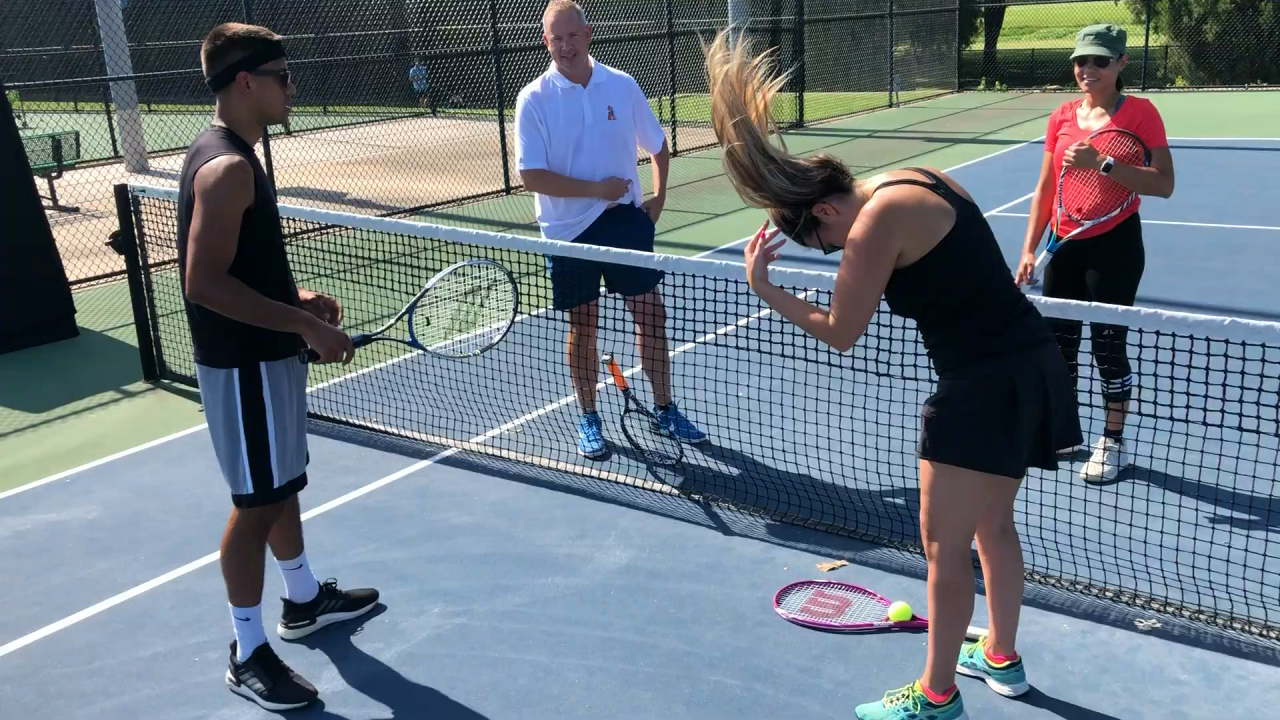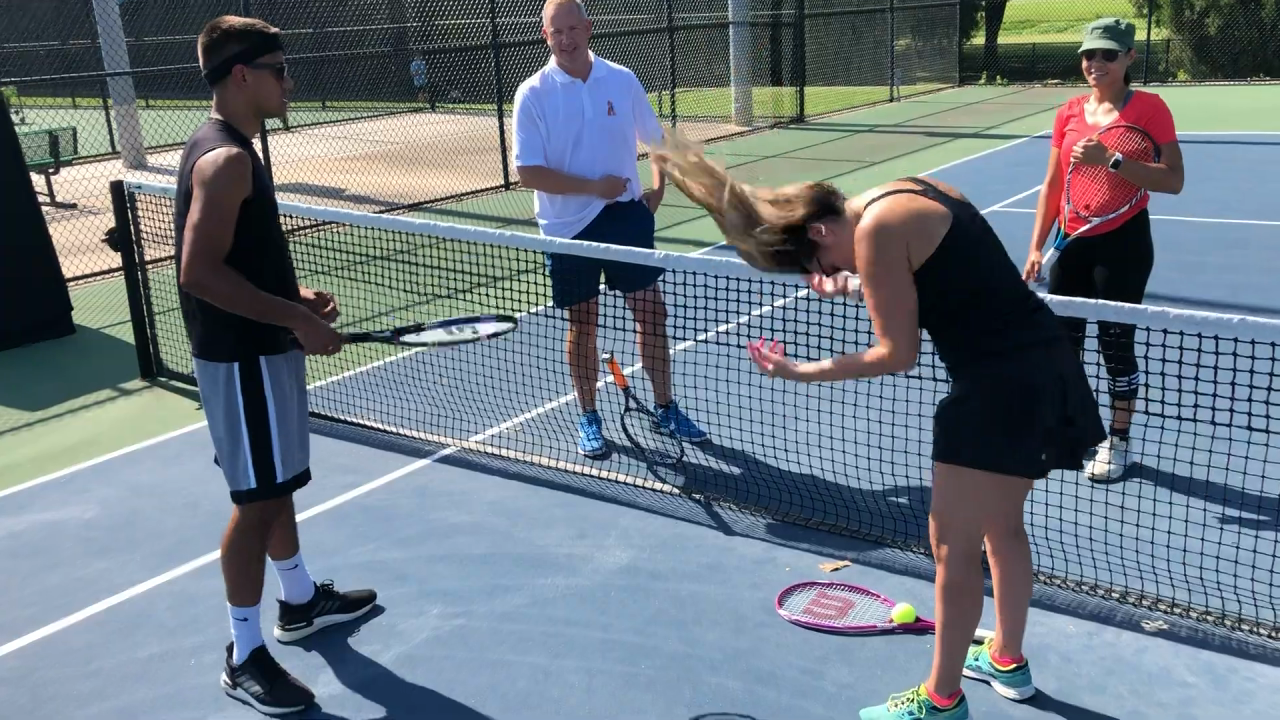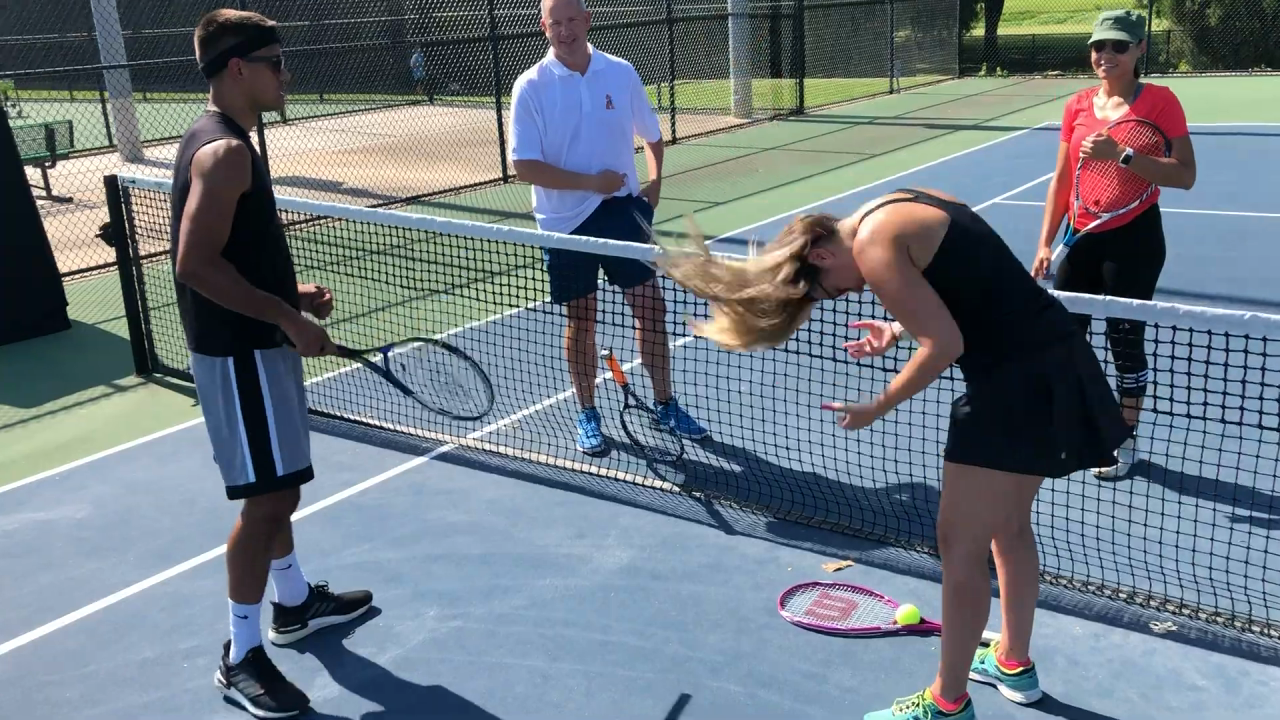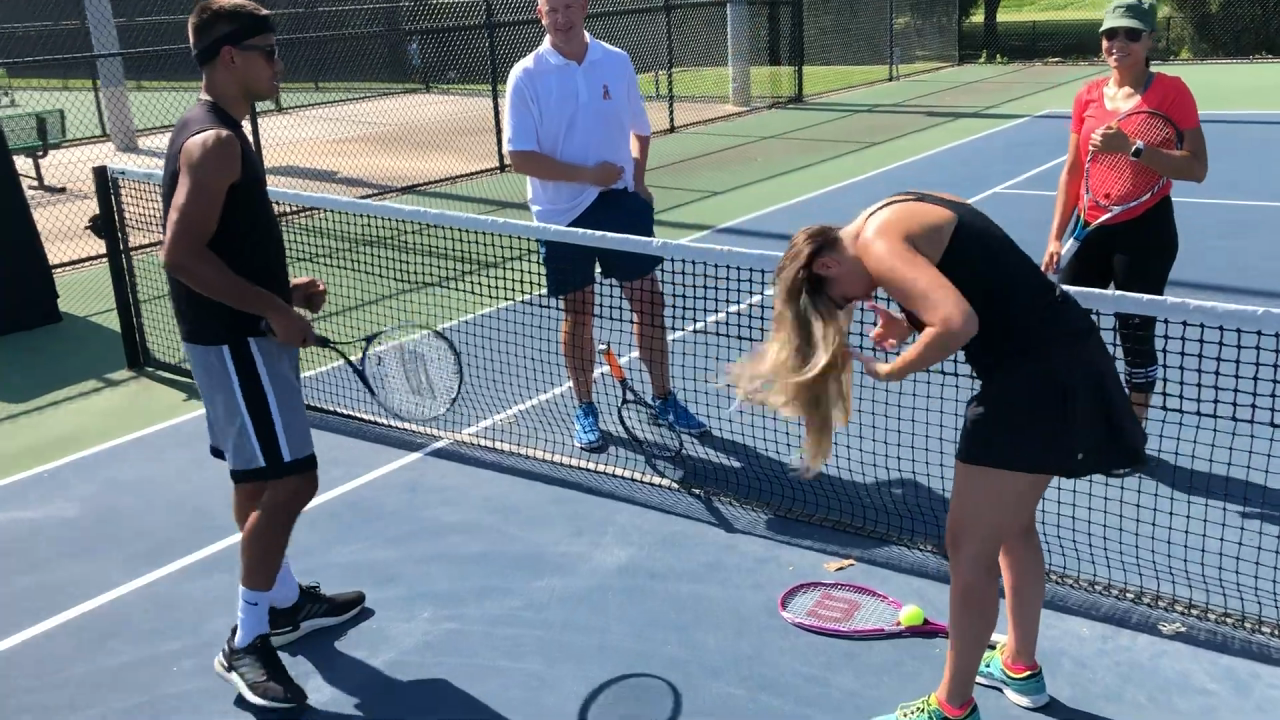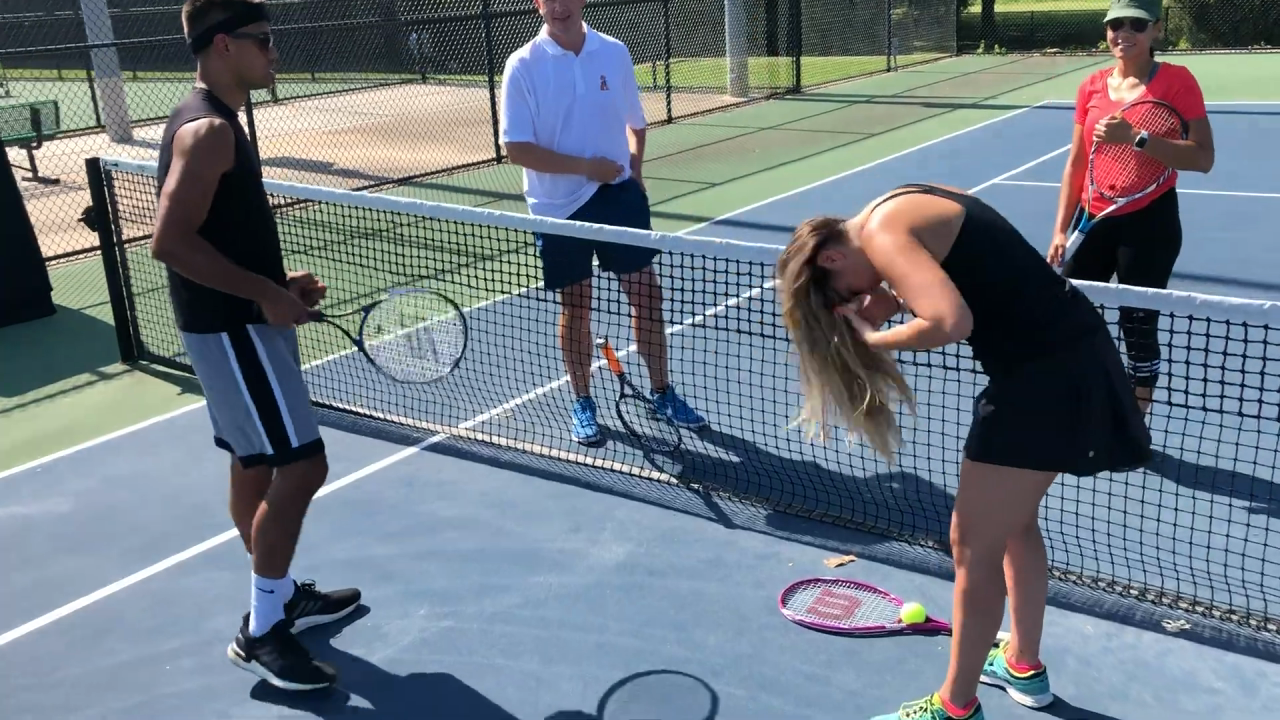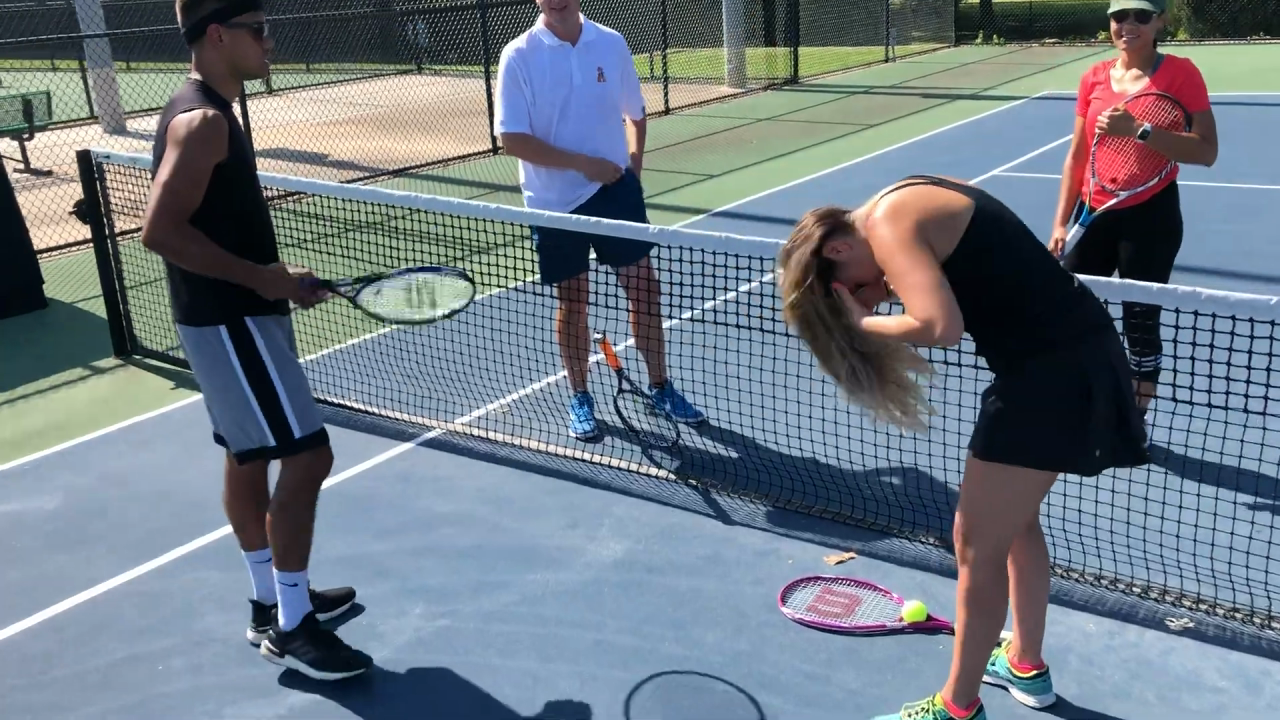
dt=0.1s
person 1, frame 1
left shoulder: (229, 156)
right shoulder: (228, 166)
right elbow: (205, 282)
left wrist: (294, 300)
right wrist: (307, 328)
left hip: (263, 356)
right hip: (244, 365)
left knee: (281, 485)
right knee: (257, 502)
left ankle: (305, 598)
person 1, frame 2
left shoulder: (226, 149)
right shoulder: (226, 159)
right elbow: (200, 272)
left wrist: (292, 296)
right wrist: (297, 320)
left hip: (261, 350)
right hip: (242, 359)
left knee: (276, 484)
right knee: (259, 500)
left ankle: (301, 600)
person 1, frame 3
left shoulder: (224, 143)
right shoulder: (224, 151)
right elbow: (195, 264)
left wrist: (289, 293)
right wrist: (288, 319)
left hip: (254, 346)
right hip: (241, 353)
left knee: (270, 485)
right knee: (268, 498)
left ankle: (293, 600)
right ankle: (241, 657)
person 1, frame 4
left shoulder: (218, 133)
right shoulder: (214, 141)
right elbow: (181, 255)
left wrist: (281, 287)
right wrist: (273, 311)
left hip: (246, 336)
right hip: (235, 343)
left knee: (261, 478)
right knee: (289, 483)
left ankle: (284, 603)
right ankle: (247, 641)
person 1, frame 5
left shoulder: (214, 122)
right shoulder: (208, 130)
right elbow: (171, 241)
left wrist: (277, 281)
right wrist: (265, 295)
left hip: (239, 324)
right hip: (233, 331)
left knee: (256, 463)
right knee: (302, 468)
left ankle: (281, 597)
right ankle: (264, 634)
person 1, frame 6
left shoulder: (208, 114)
right shoulder: (202, 121)
right elbow: (161, 231)
left wrist: (272, 275)
right wrist: (260, 279)
left hip: (234, 318)
right hip: (231, 322)
left knee: (249, 457)
right knee: (308, 458)
left ankle: (273, 600)
right ankle: (291, 625)
person 2, frame 1
left shoulder: (875, 219)
right shoulder: (915, 180)
left elbow: (840, 334)
left wrist: (761, 285)
left hip: (988, 385)
right hip: (1022, 368)
left knee: (941, 546)
right knee: (990, 526)
right ankle: (1002, 658)
person 2, frame 2
left shoulder: (873, 226)
right shoulder: (901, 196)
left elbow: (898, 353)
left wrist: (800, 371)
right wrist: (857, 283)
left hip: (1002, 384)
right hip: (1036, 369)
left knee: (951, 546)
right knee: (998, 527)
right ankle: (1007, 659)
person 2, frame 3
left shoulder: (873, 242)
right shoulder: (893, 215)
left elbow: (944, 345)
left wrist: (876, 407)
right wrist: (892, 336)
left hip: (1021, 380)
right hip: (1049, 363)
left knee: (959, 548)
right knee: (1006, 524)
right ankle: (1014, 664)
person 2, frame 4
left shoulder: (873, 242)
right shoulder: (897, 218)
left elbow: (958, 323)
left wrist: (896, 369)
right wrist: (908, 327)
left hip: (1036, 379)
right hip: (1066, 361)
left knee: (968, 547)
right knee: (1010, 526)
right ankle: (1019, 665)
person 2, frame 5
left shoulder: (880, 231)
right shoulder: (903, 211)
left elbow: (952, 324)
left wrist: (872, 338)
right wrist: (890, 300)
left hip: (1045, 374)
right hip: (1071, 356)
left knee: (974, 546)
right knee: (1013, 523)
right ankle: (1023, 665)
person 2, frame 6
left shoulder: (886, 224)
right shoulder: (906, 203)
left elbow: (941, 327)
left wrist: (868, 325)
right wrist: (889, 290)
left hip: (1051, 371)
right hip: (1075, 351)
left knee: (977, 545)
right knee: (1015, 521)
right ankle: (1025, 664)
person 3, frame 1
left shoulder: (623, 85)
right shoulder: (535, 99)
left elbow: (658, 145)
right elbow: (530, 176)
left wrist: (659, 194)
right wrist: (595, 189)
left hip: (627, 220)
right hip: (570, 229)
left knee: (651, 315)
right knee: (583, 326)
left ankle: (664, 409)
right ankle: (588, 419)
person 3, frame 2
left shoulder: (622, 80)
right shoulder: (534, 94)
left elbow: (656, 138)
right elbow: (528, 173)
left wrist: (658, 186)
right wrist: (592, 187)
left hip: (627, 216)
right hip: (570, 227)
left knee: (652, 312)
right knee: (583, 324)
left ankle: (665, 407)
right ankle: (588, 418)
person 3, frame 3
left shoulder: (621, 73)
right shoulder: (531, 87)
left elbow: (650, 136)
right elbow: (524, 166)
left wrist: (653, 183)
right wrist: (590, 182)
left hip: (625, 211)
right hip: (568, 222)
left knee: (651, 307)
right knee: (581, 320)
left ankle: (665, 404)
right ankle: (588, 415)
person 3, frame 4
left shoulder: (617, 62)
right shoulder: (527, 76)
left elbow: (640, 130)
right elbow: (520, 157)
left wrist: (638, 175)
right wrist: (587, 174)
left hip: (622, 203)
right hip: (563, 214)
left knee: (649, 300)
right knee: (578, 313)
left ankle: (663, 398)
right ankle: (585, 409)
person 3, frame 5
left shoulder: (615, 53)
right shoulder: (523, 65)
left elbow: (635, 122)
right elbow: (517, 148)
left wrist: (634, 167)
right wrist: (585, 167)
left hip: (619, 196)
right hip: (560, 207)
left knee: (647, 295)
right knee: (575, 307)
left ankle: (662, 392)
right ankle: (583, 404)
person 3, frame 6
left shoulder: (612, 44)
right shoulder: (519, 56)
left elbow: (635, 113)
right elbow: (513, 139)
left wrist: (635, 160)
right wrist: (582, 164)
left hip: (617, 190)
right hip: (556, 201)
left knee: (645, 288)
right knee: (573, 301)
left ankle: (660, 387)
right ankle: (580, 399)
person 4, frame 1
left shoulder: (1140, 112)
right shoulder: (1061, 118)
left elbow: (1164, 183)
left wrist: (1102, 163)
right wrist: (1029, 248)
left hip: (1115, 245)
right hip: (1065, 244)
left knee: (1108, 344)
right knee: (1056, 340)
left ankle: (1113, 443)
person 4, frame 2
left shoulder: (1149, 107)
right shoulder: (1069, 112)
left elbow: (1173, 180)
left wrist: (1111, 159)
right wrist: (1036, 246)
left hip: (1123, 242)
right hip: (1073, 241)
left knee: (1116, 342)
left ankle: (1117, 442)
person 4, frame 3
left shoulder: (1159, 99)
right shoulder: (1078, 104)
left elbow: (1184, 176)
left wrist: (1120, 152)
right wrist: (1045, 242)
left hip: (1134, 239)
right hip: (1083, 239)
left knee: (1124, 339)
left ankle: (1124, 440)
person 4, frame 4
left shoulder: (1171, 90)
right shoulder: (1088, 95)
left elbow: (1197, 168)
left wrist: (1132, 146)
right wrist: (1056, 236)
left hip: (1145, 231)
right hip: (1093, 229)
left knee: (1135, 332)
person 4, frame 5
left shoulder: (1176, 80)
right shoulder: (1092, 84)
left elbow: (1203, 157)
left wrist: (1136, 137)
right wrist: (1060, 229)
left hip: (1149, 222)
right hip: (1096, 219)
left knee: (1137, 327)
person 4, frame 6
left shoulder: (1180, 72)
right shoulder: (1094, 77)
left elbow: (1206, 151)
left wrist: (1140, 128)
right wrist: (1062, 221)
left hip: (1151, 216)
right hip: (1097, 213)
left knee: (1140, 320)
